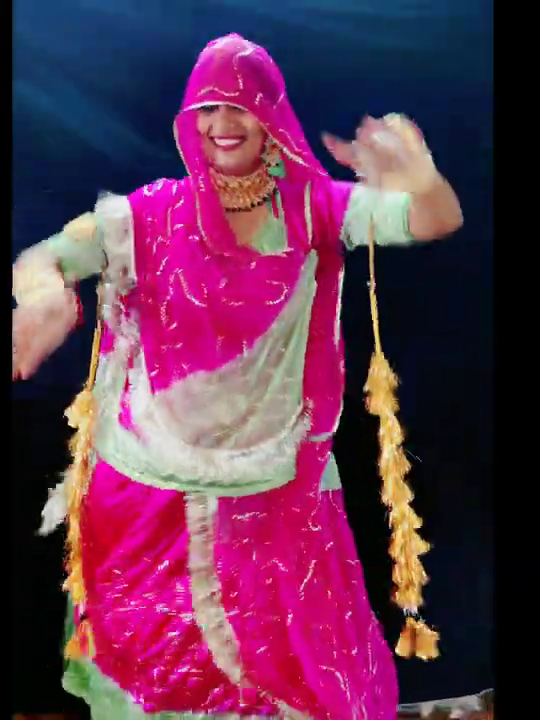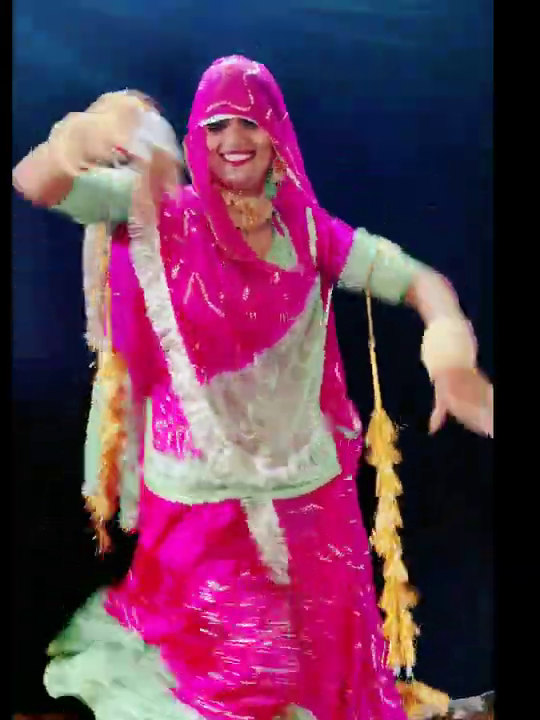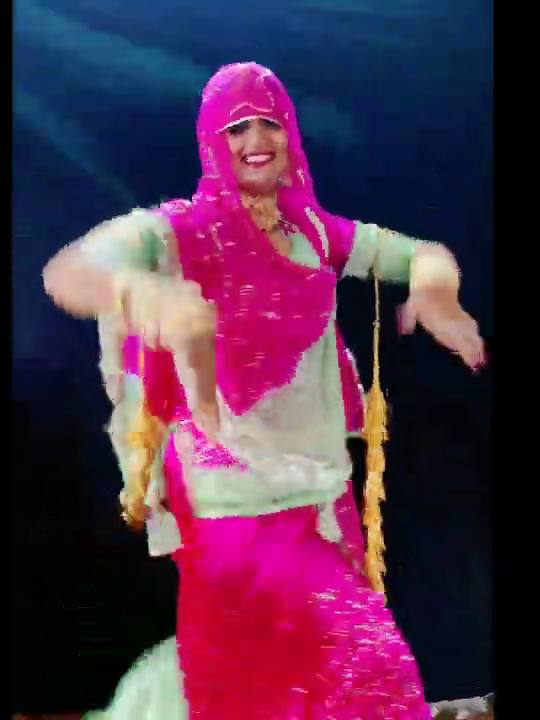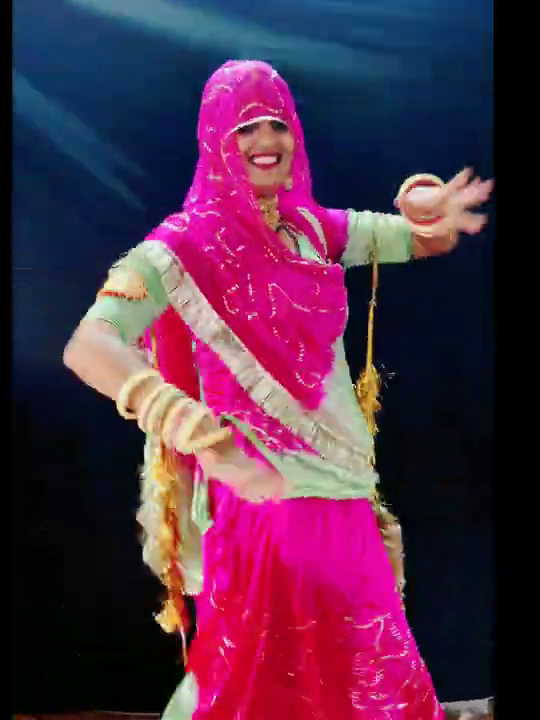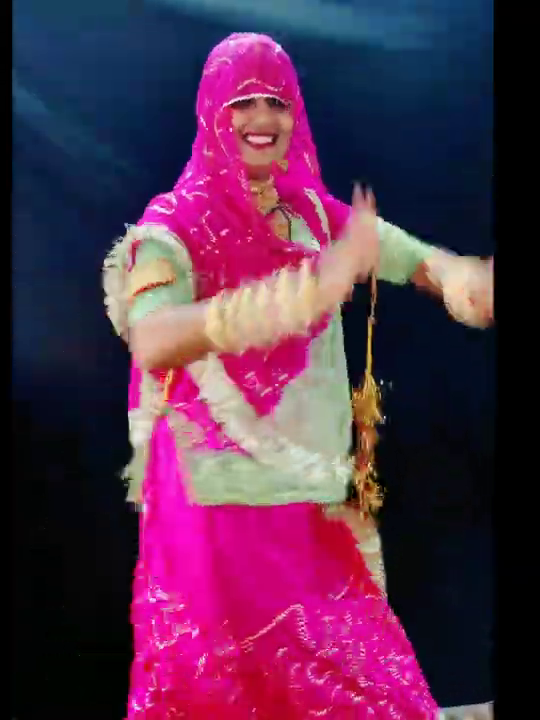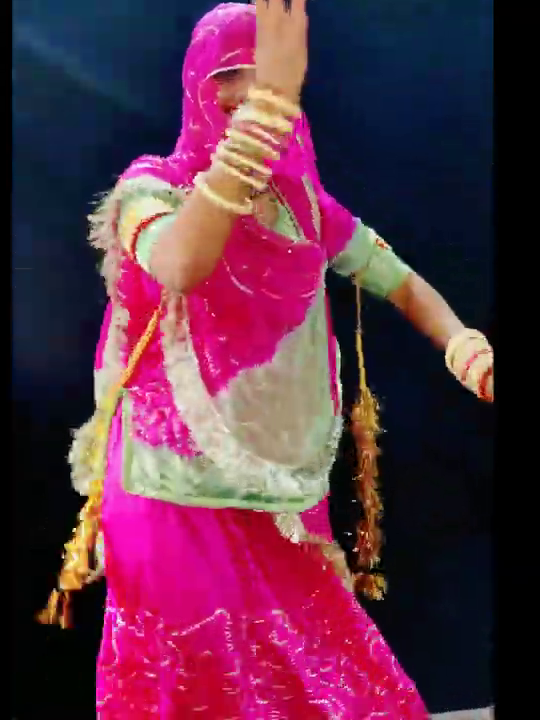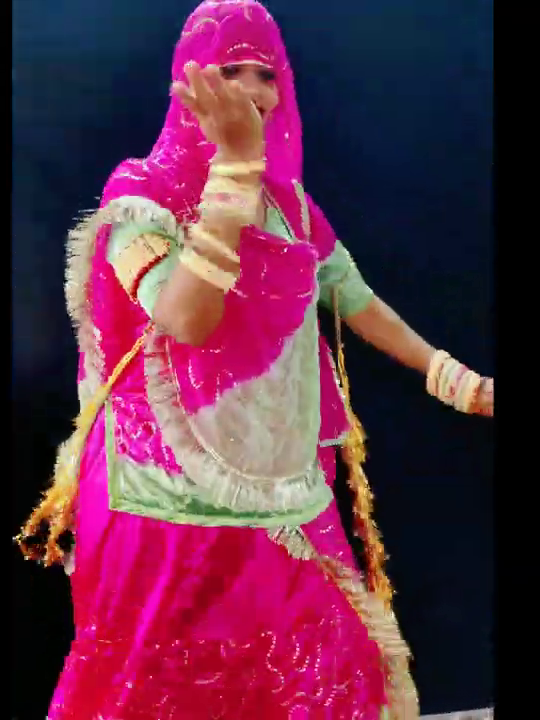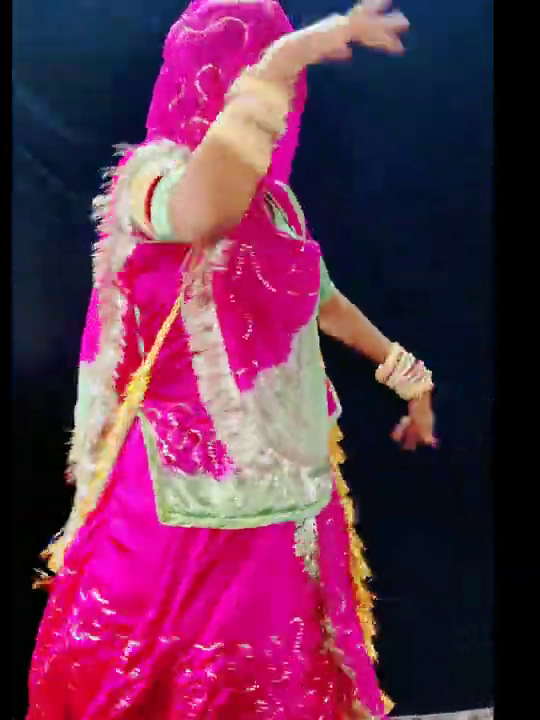
dt=0.2s
person 1, frame 1
left shoulder: (314, 205)
right shoulder: (150, 212)
left elbow: (438, 218)
right elbow: (39, 262)
left wrist: (412, 171)
right wrist: (45, 294)
left hip: (276, 478)
right hip: (156, 475)
left knee: (298, 646)
right knee: (151, 639)
person 1, frame 2
left shoulder: (310, 229)
right shoulder: (158, 213)
left elbow: (419, 280)
right elbow: (33, 181)
left wrist: (447, 339)
right wrist: (86, 136)
left hip: (303, 480)
right hip: (198, 485)
left knee: (324, 645)
right knee: (242, 660)
person 1, frame 3
left shoulder: (313, 229)
right shoulder: (175, 230)
left elbow: (424, 256)
right elbow: (65, 274)
left wrist: (436, 283)
right wrist: (151, 302)
left hip: (315, 484)
right hip: (237, 496)
left knee: (351, 663)
person 1, frame 4
left shoulder: (312, 228)
right shoulder: (180, 246)
left elbow: (419, 238)
right elbow: (86, 346)
left wrist: (436, 215)
right wrist: (184, 420)
left hip: (331, 489)
right hip: (269, 498)
person 1, frame 5
left shoulder: (316, 213)
right shoulder: (172, 224)
left elbow: (424, 260)
right elbow: (156, 343)
right wrist: (305, 288)
left hip: (304, 491)
right hip: (219, 494)
left knee: (343, 664)
person 1, frame 6
left shoulder: (307, 202)
right shoulder: (153, 185)
left elbow: (401, 282)
right elbow: (181, 266)
left wrist: (470, 349)
right wrist: (268, 108)
left hip: (279, 485)
right hip: (176, 488)
left knee: (314, 658)
person 1, frame 7
left shoulder: (290, 203)
right shoulder: (139, 195)
left elbow: (359, 303)
right elbow: (187, 319)
left wrist: (454, 378)
right wrist: (234, 162)
left hip: (279, 492)
right hip: (166, 496)
person 1, frame 8
left shoulder: (274, 196)
right shoulder: (158, 167)
left elbow: (318, 298)
right elbow: (196, 212)
left wrist: (404, 371)
left hip: (281, 485)
right hip: (185, 491)
